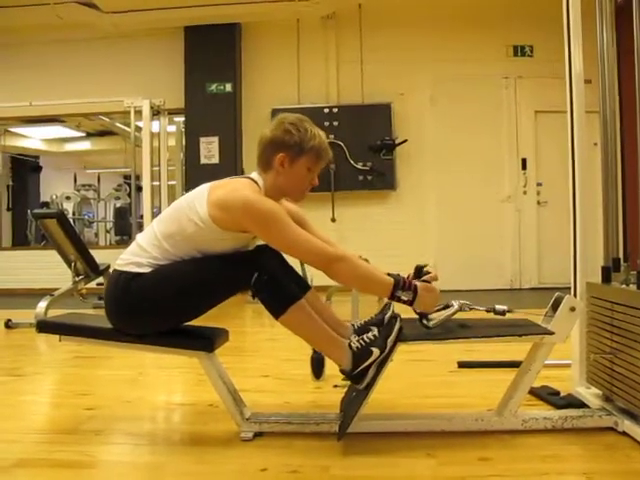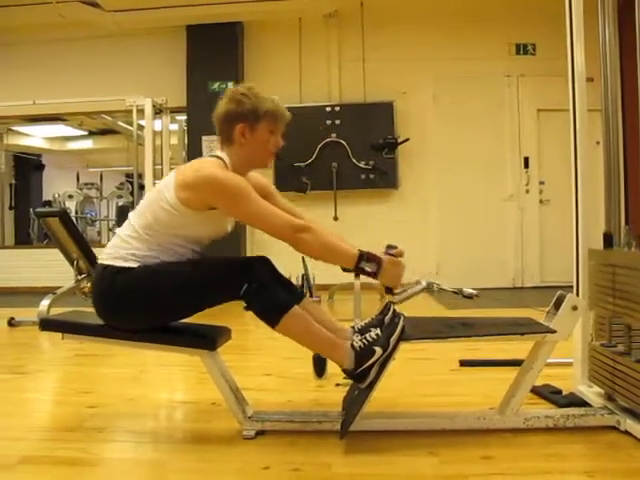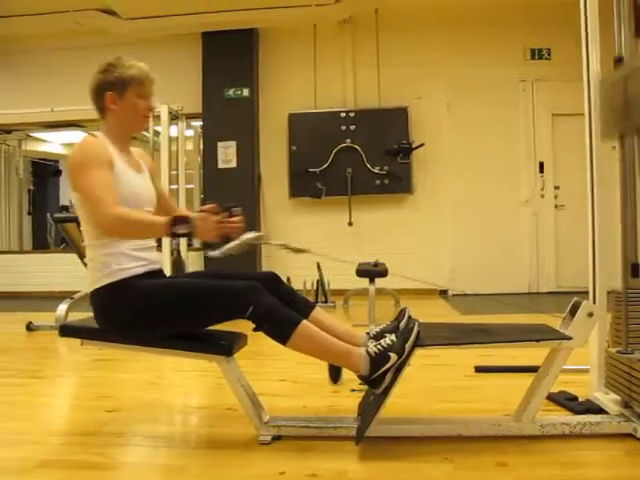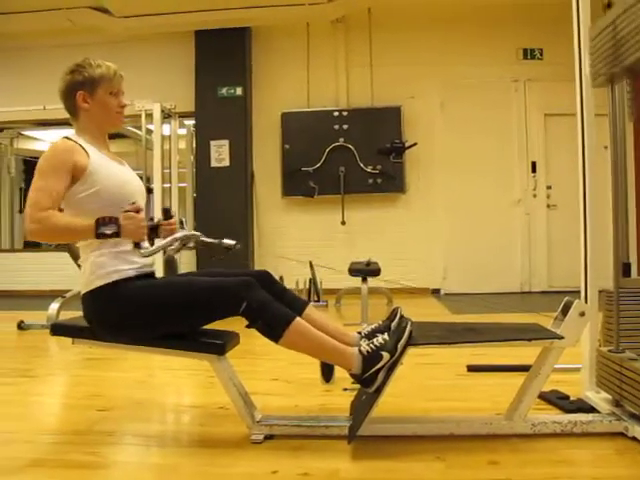
dt=0.5s
person 1, frame 1
left shoulder: (276, 205)
right shoulder: (248, 201)
left elbow: (338, 254)
right elbow: (331, 262)
left wrist: (401, 282)
right wrist: (407, 292)
left hip: (157, 286)
right hip: (131, 295)
left knee: (269, 267)
right knee: (262, 266)
left ankle: (349, 336)
right ankle: (350, 358)
person 1, frame 2
left shoulder: (249, 180)
right shoulder: (213, 177)
left elbow: (305, 224)
right elbow: (296, 233)
left wrist: (369, 259)
right wrist: (370, 265)
left hip: (144, 282)
right hip: (119, 289)
left knee: (260, 274)
right knee: (251, 277)
left ankle: (349, 339)
right ankle: (350, 358)
person 1, frame 3
left shoulder: (140, 158)
right shoulder: (90, 150)
left elbow: (168, 212)
right elbow: (110, 220)
left wrist: (199, 223)
right wrist: (185, 225)
left hip: (150, 286)
right hip: (120, 297)
left knee: (267, 282)
right knee: (249, 297)
left ankle: (366, 342)
right ankle: (365, 364)
person 1, frame 4
left shoulder: (109, 157)
right shoulder: (66, 153)
right elbow: (38, 223)
left wrist: (152, 231)
right wrist: (110, 226)
left hip: (141, 285)
right hip: (113, 298)
left knee: (259, 281)
right knee: (243, 294)
left ankle: (357, 343)
right ankle: (357, 363)
